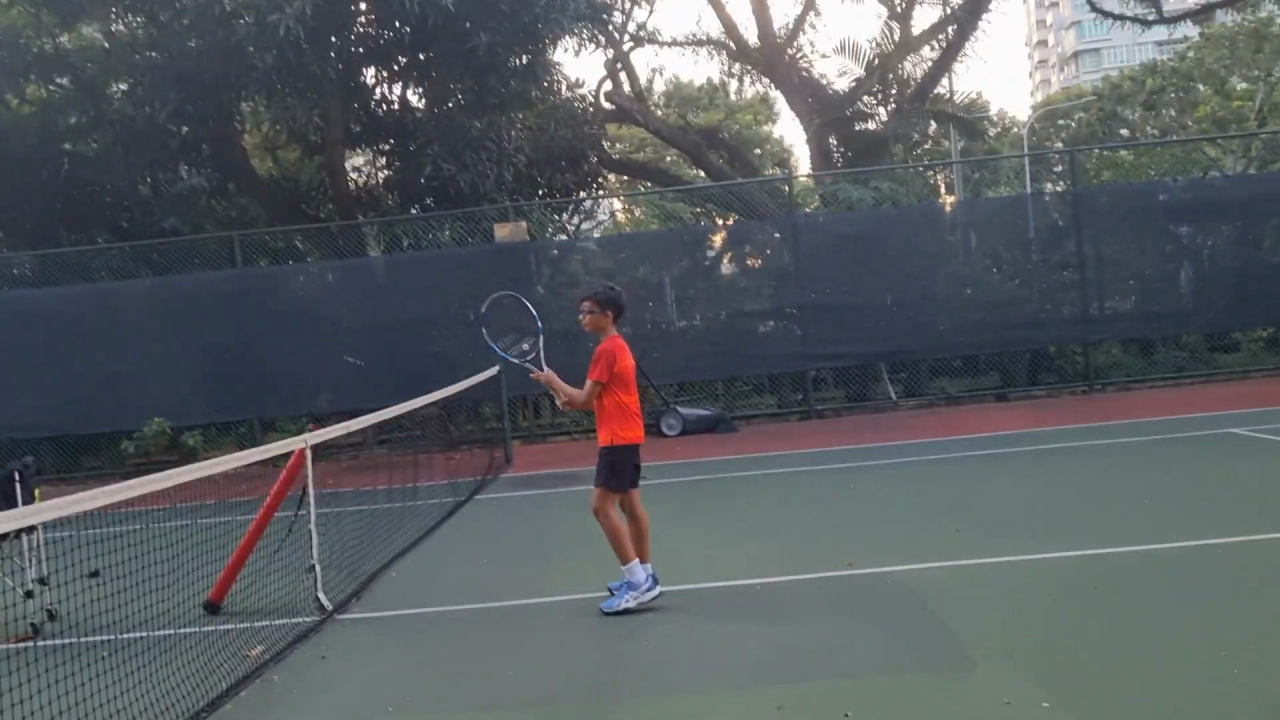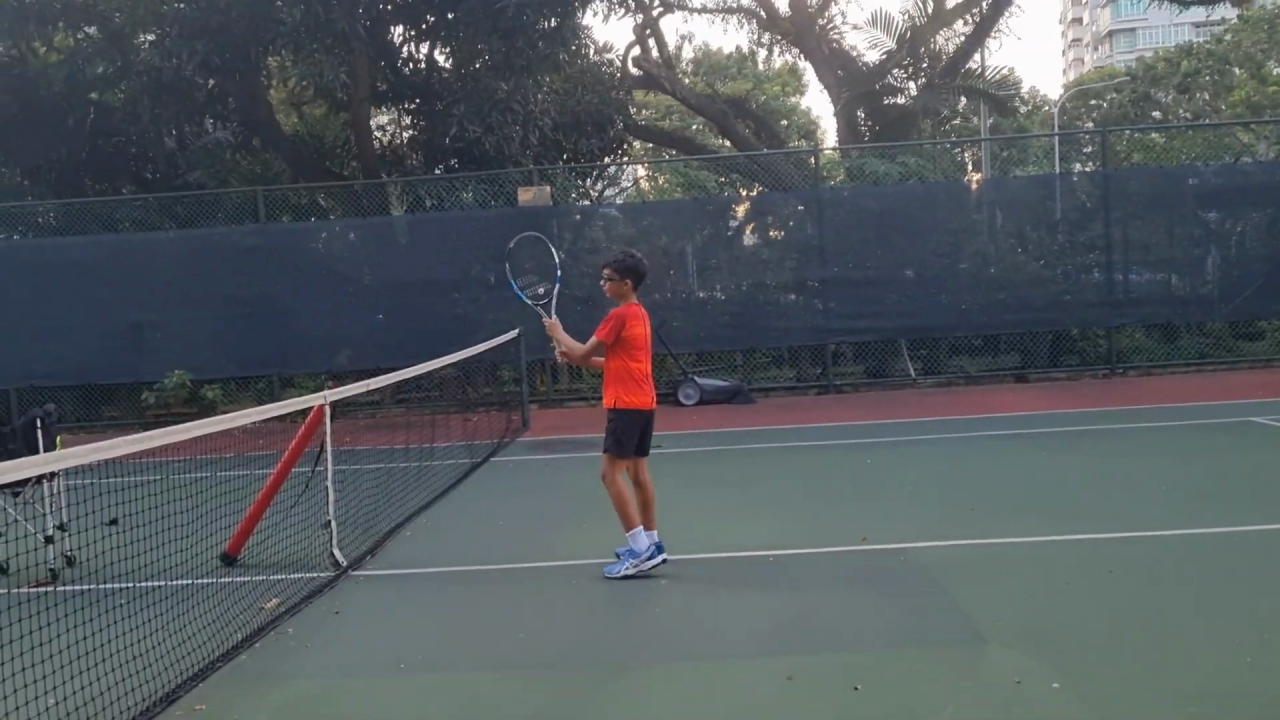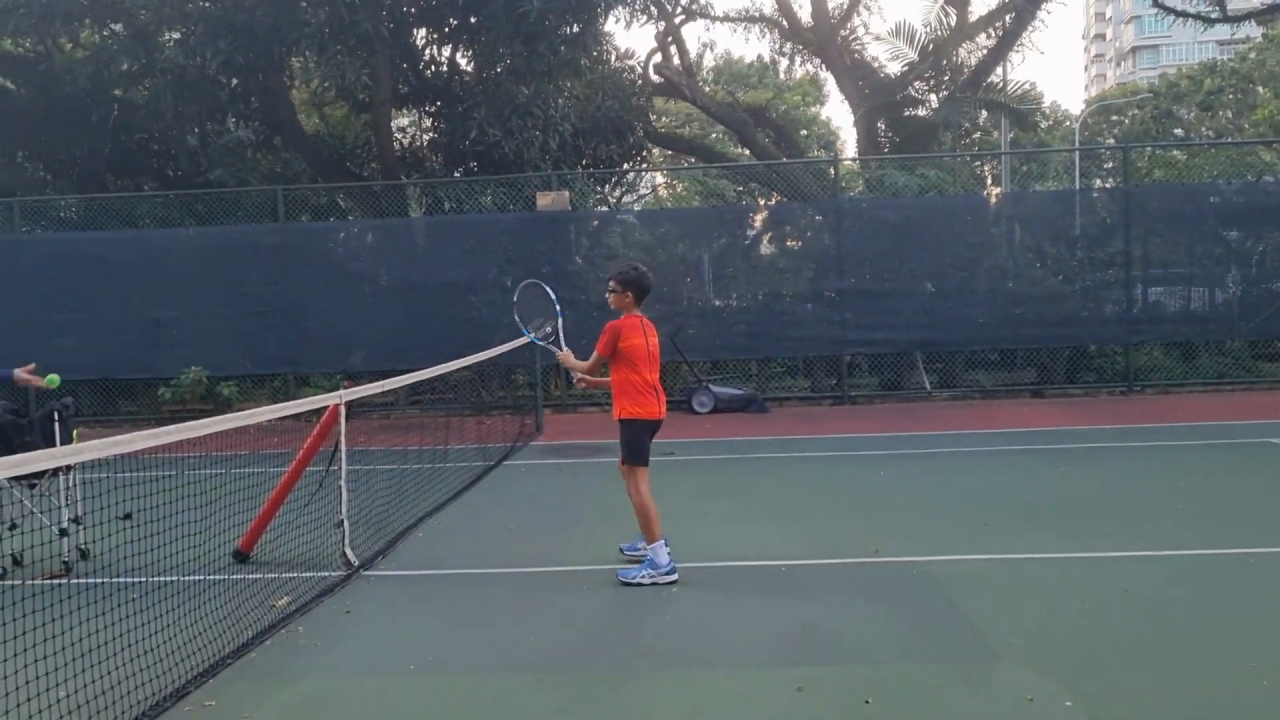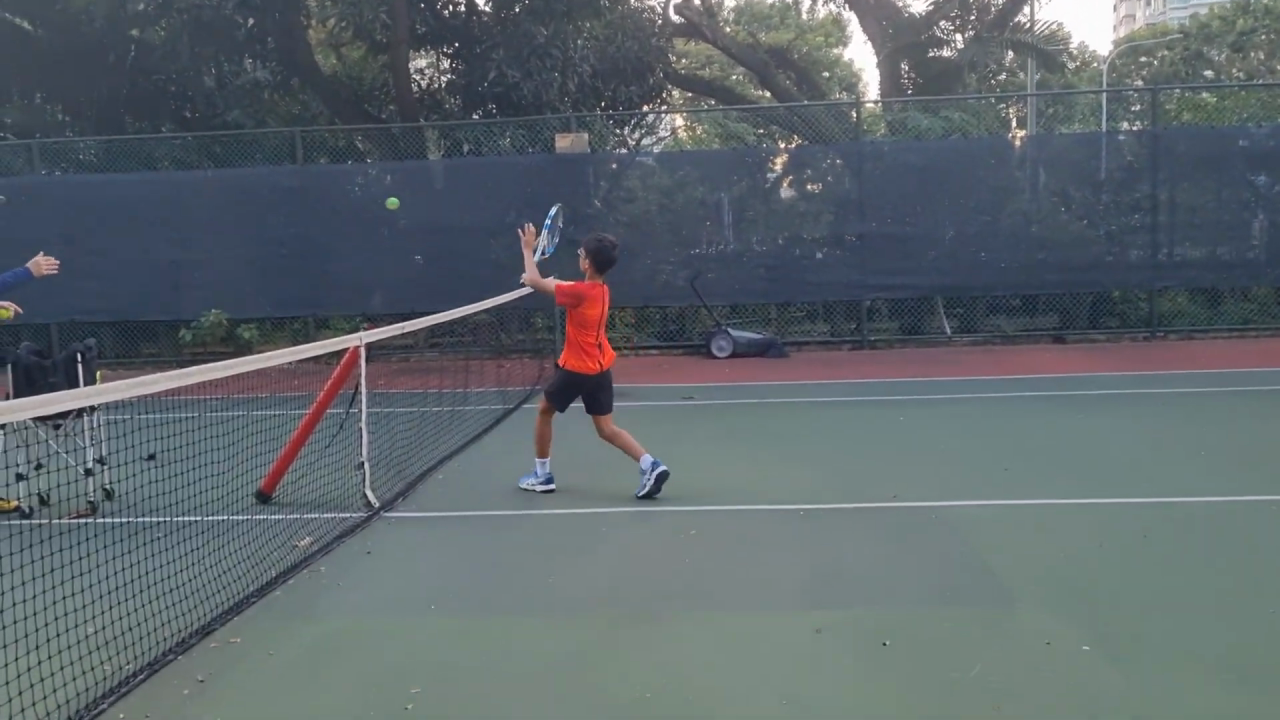
dt=0.7s
person 1, frame 1
left shoulder: (605, 350)
right shoulder: (618, 347)
left elbow: (585, 399)
left wrist: (554, 382)
right wrist: (574, 401)
left hip: (618, 439)
right hip: (628, 436)
left knee: (603, 506)
right knee: (630, 504)
left ankle: (638, 584)
right ankle: (644, 574)
person 1, frame 2
left shoulder: (619, 315)
right shoulder: (639, 314)
left elbow: (584, 353)
left wrist: (558, 333)
right wrist: (575, 356)
left hip: (627, 404)
right hip: (643, 403)
left knee: (611, 474)
right knee: (638, 472)
left ankle: (641, 549)
right ankle: (650, 542)
person 1, frame 3
left shoulder: (616, 328)
right shoulder: (648, 328)
left elbow: (588, 367)
left wrist: (569, 362)
right wrist: (597, 382)
left hip: (635, 414)
right hip: (654, 411)
left knee: (637, 484)
right knee: (633, 474)
left ankle: (660, 563)
right ankle: (652, 541)
person 1, frame 4
left shoulder: (579, 293)
right shoulder: (601, 290)
left elbow: (537, 283)
right elbow: (555, 284)
left wrist: (528, 249)
right wrist: (534, 276)
left hip: (576, 368)
right hip: (601, 366)
left knee: (545, 411)
right knee: (606, 428)
left ankle: (542, 475)
right ankle: (650, 465)
